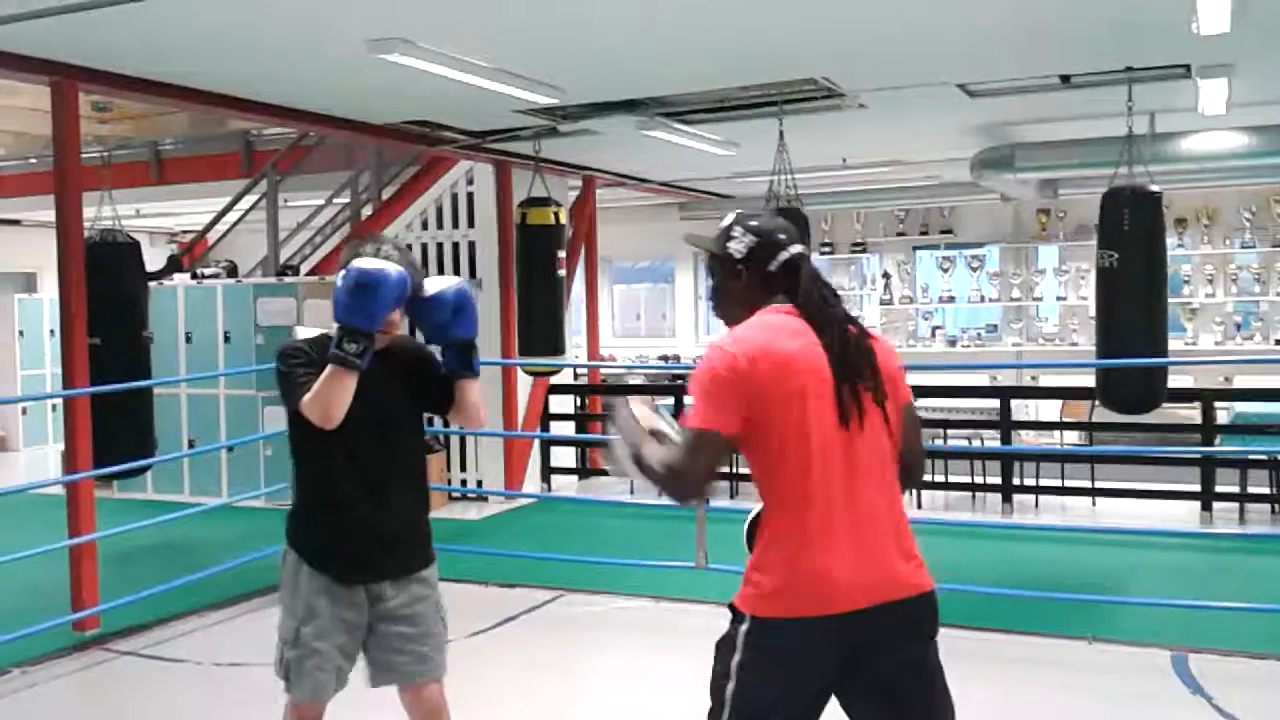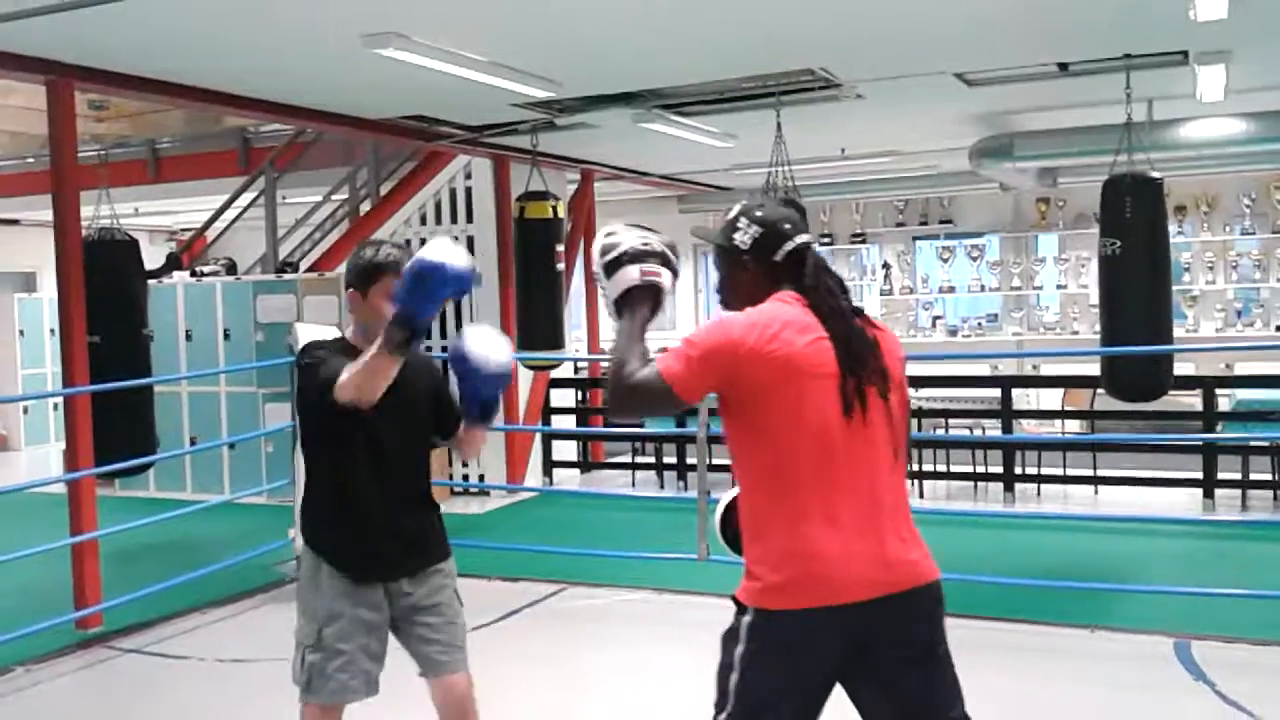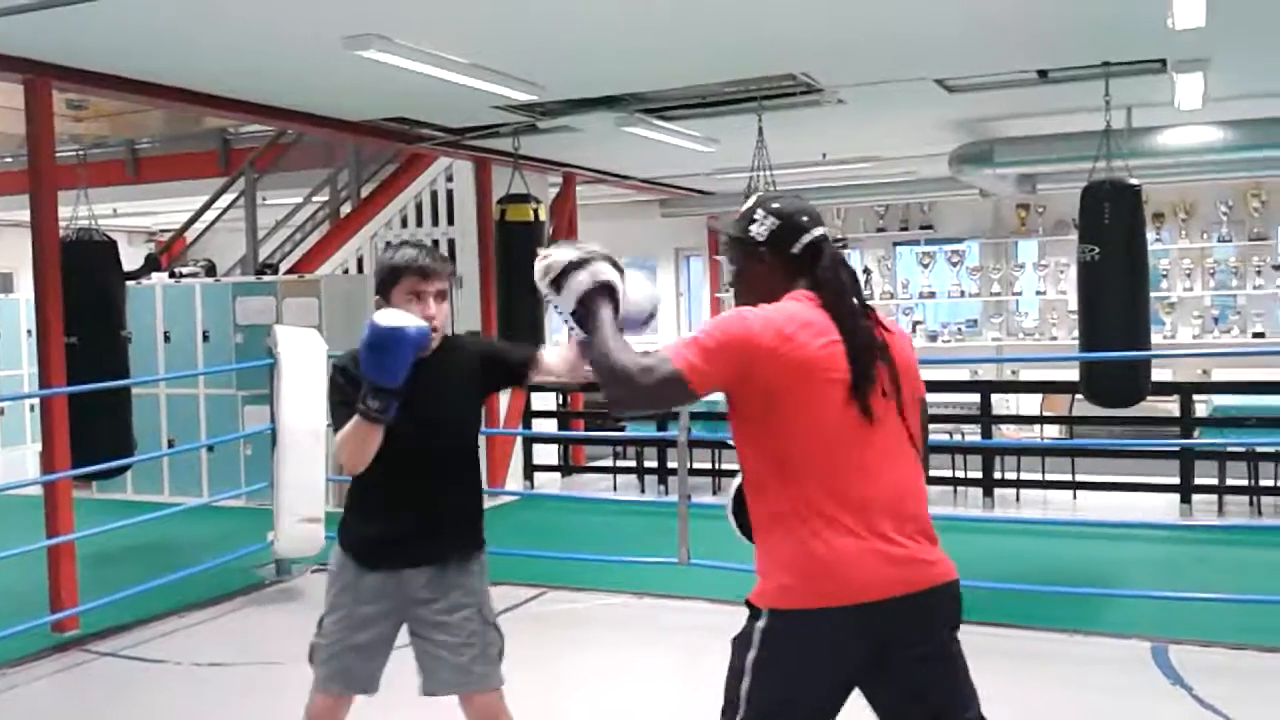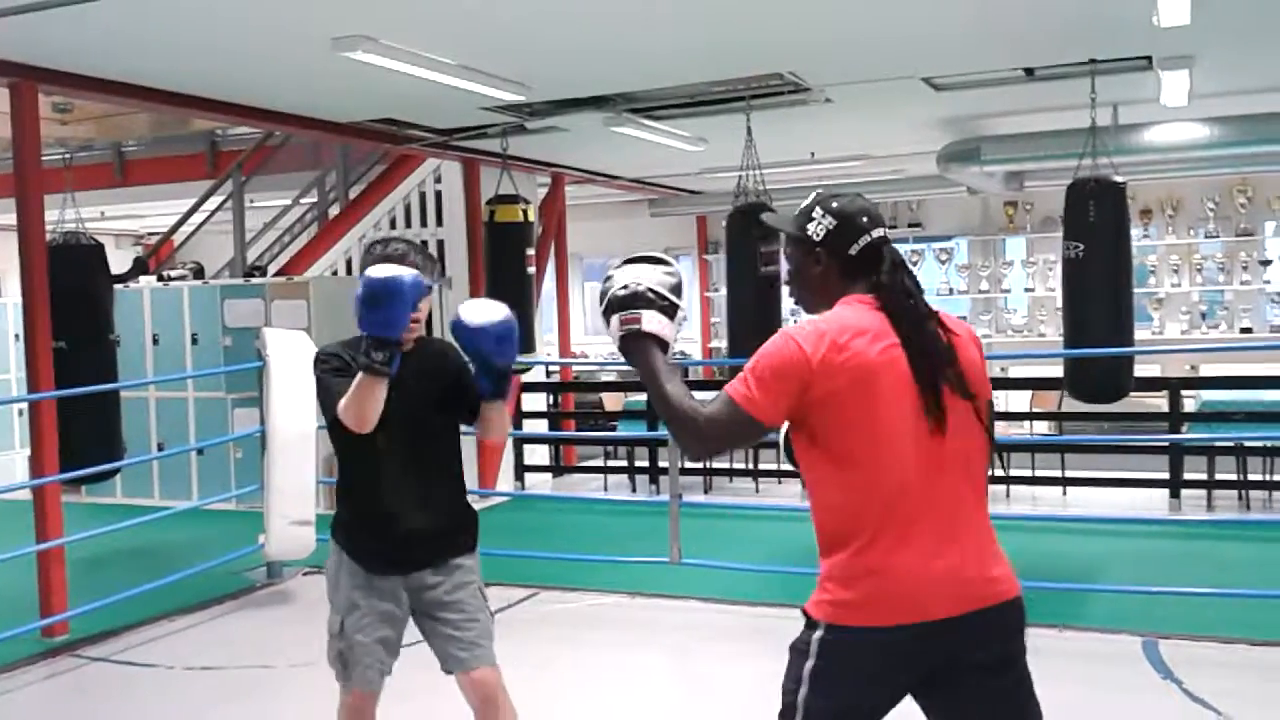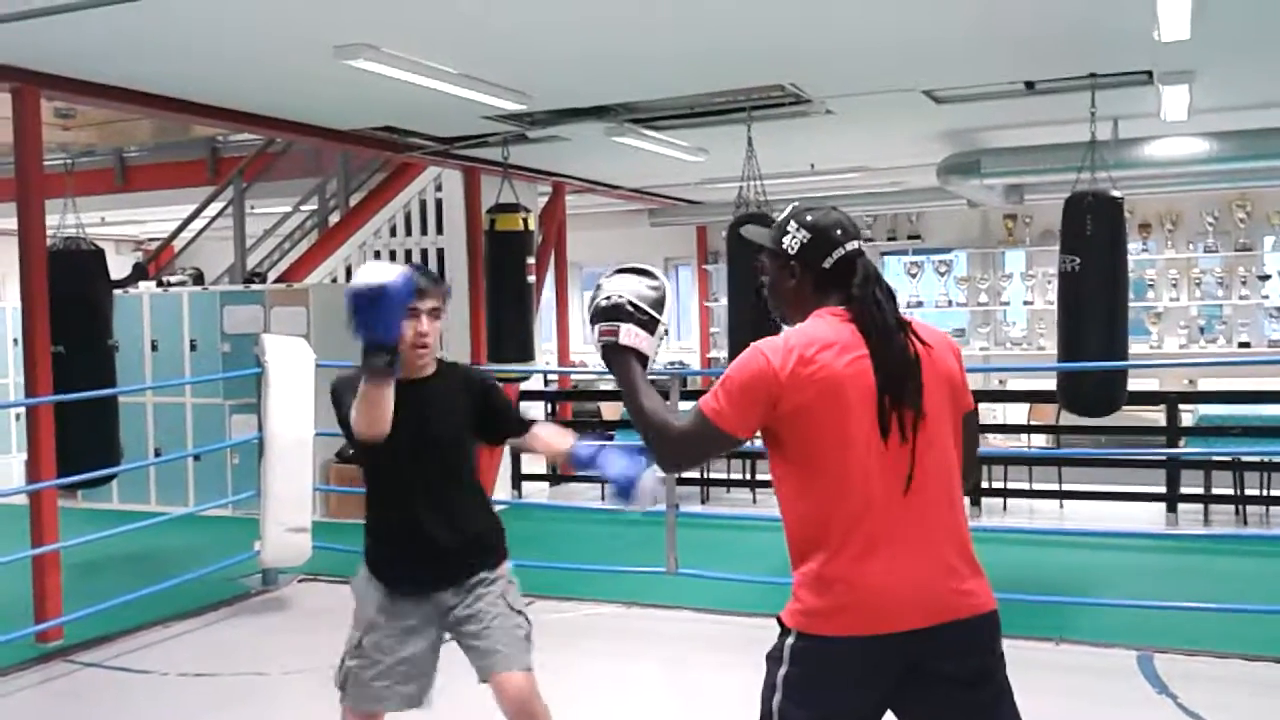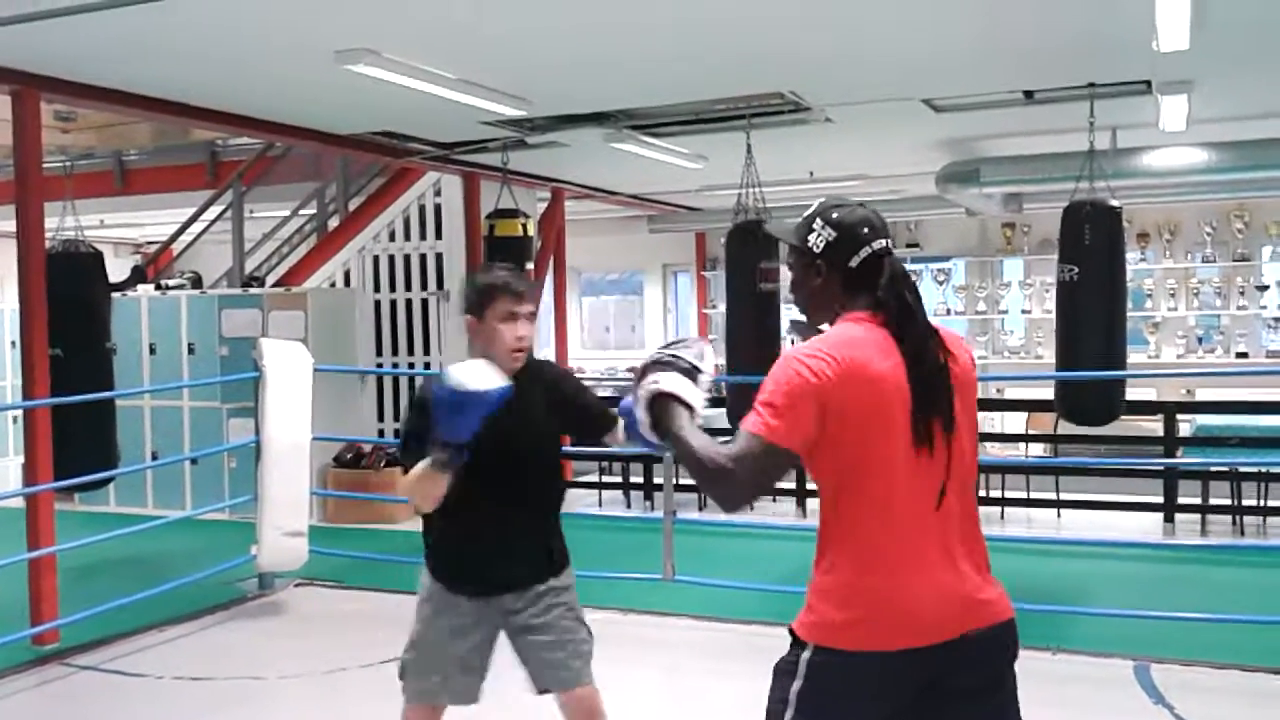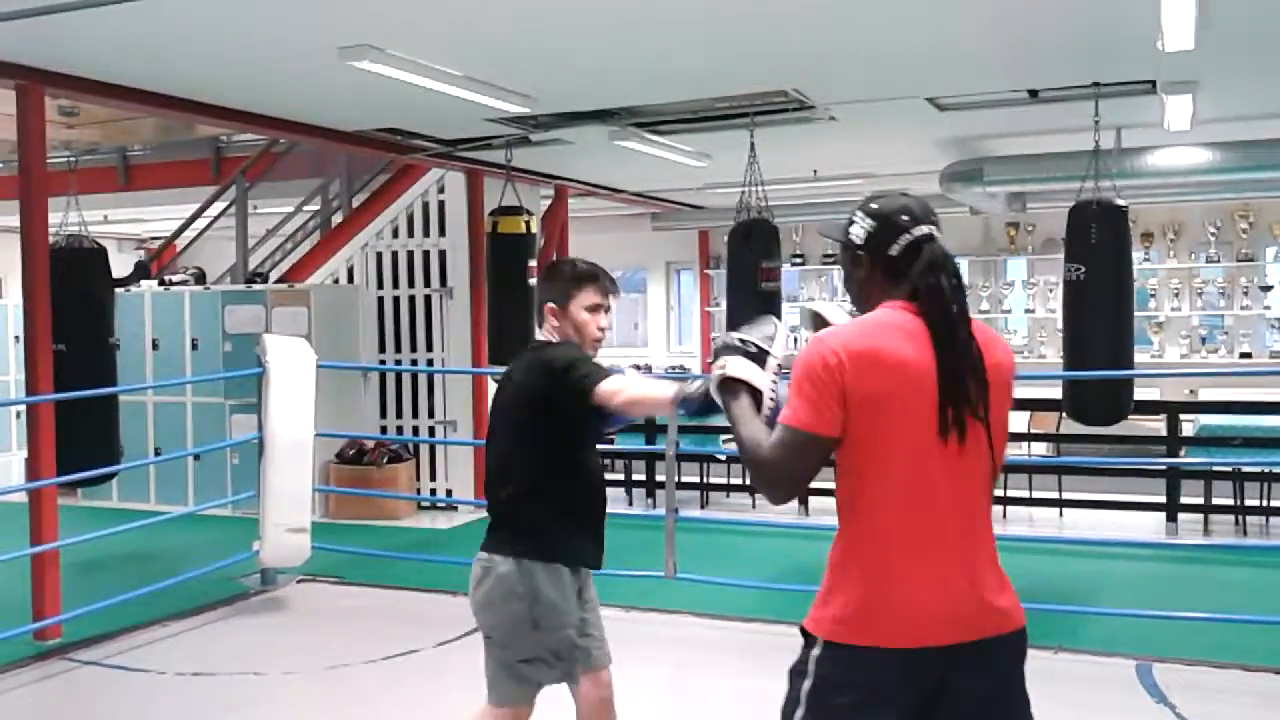
dt=0.4s
person 1, frame 1
left shoulder: (734, 356)
right shoulder: (871, 346)
left elbow: (683, 480)
right elbow: (910, 464)
left wrist: (638, 440)
left hip: (791, 606)
right hip: (900, 594)
person 1, frame 2
left shoulder: (735, 338)
right shoulder: (876, 337)
left elbow: (626, 397)
left wrist: (634, 304)
left hip: (797, 600)
right hip: (905, 585)
person 1, frame 3
left shoulder: (751, 335)
right shoulder: (890, 339)
left elbow: (630, 388)
left wrist: (596, 303)
left hip: (814, 601)
right hip: (921, 587)
person 1, frame 4
left shoulder: (805, 349)
right shoulder: (957, 338)
left elbow: (699, 436)
left wrist: (645, 343)
left hip: (867, 614)
right hip: (983, 601)
person 1, frame 5
left shoulder: (776, 362)
right shoulder: (938, 348)
left elbow: (673, 449)
right elbow: (966, 473)
left wrist: (624, 355)
left hip: (841, 625)
right hip: (957, 613)
person 1, frame 6
left shoulder: (813, 368)
right shoulder: (953, 354)
left elbow: (731, 486)
left wrist: (670, 407)
left hip: (858, 636)
right hip: (974, 622)
person 1, frame 7
left shoulder: (837, 350)
right shoulder: (991, 352)
left elbow: (778, 480)
left wrist: (738, 390)
left hip: (869, 634)
right hip: (986, 627)
person 2, frame 1
left shoulder: (411, 358)
right shoulder: (301, 356)
left elbow: (473, 418)
right elbow: (325, 415)
left wrist: (460, 347)
right wrist: (354, 338)
left hip: (404, 559)
right hip: (324, 560)
person 2, frame 2
left shoulder: (422, 370)
right shoulder: (318, 359)
left elbow: (464, 446)
right elbow: (360, 389)
left wrist: (481, 403)
right wrist: (405, 324)
left hip: (421, 558)
right hip: (341, 562)
person 2, frame 3
left shoulder: (470, 358)
right shoulder: (353, 371)
left elbow: (554, 367)
right elbow: (352, 461)
right wrist: (378, 392)
left hip: (450, 561)
right hip: (367, 561)
person 2, frame 4
left shoulder: (444, 357)
right shoulder: (337, 359)
left elbow: (494, 433)
right elbow: (359, 421)
left wrist: (496, 375)
right wrist: (381, 347)
left hip: (444, 552)
right hip: (366, 556)
person 2, frame 5
left shoulder: (466, 384)
right shoulder: (352, 389)
left elbow: (528, 433)
right elbow: (371, 429)
left wrist: (592, 455)
right wrist: (378, 352)
left hip: (476, 571)
right hip: (396, 580)
person 2, frame 6
left shoulder: (549, 384)
right shoulder: (439, 399)
left elbow: (612, 431)
right elbow: (423, 499)
right wrist: (449, 442)
left hip: (539, 578)
right hip: (457, 583)
person 2, frame 7
left shoulder: (537, 371)
right shoulder: (554, 364)
right elbow: (624, 396)
left wrist: (590, 423)
right wrist: (700, 394)
left hip: (554, 561)
right hip: (526, 565)
